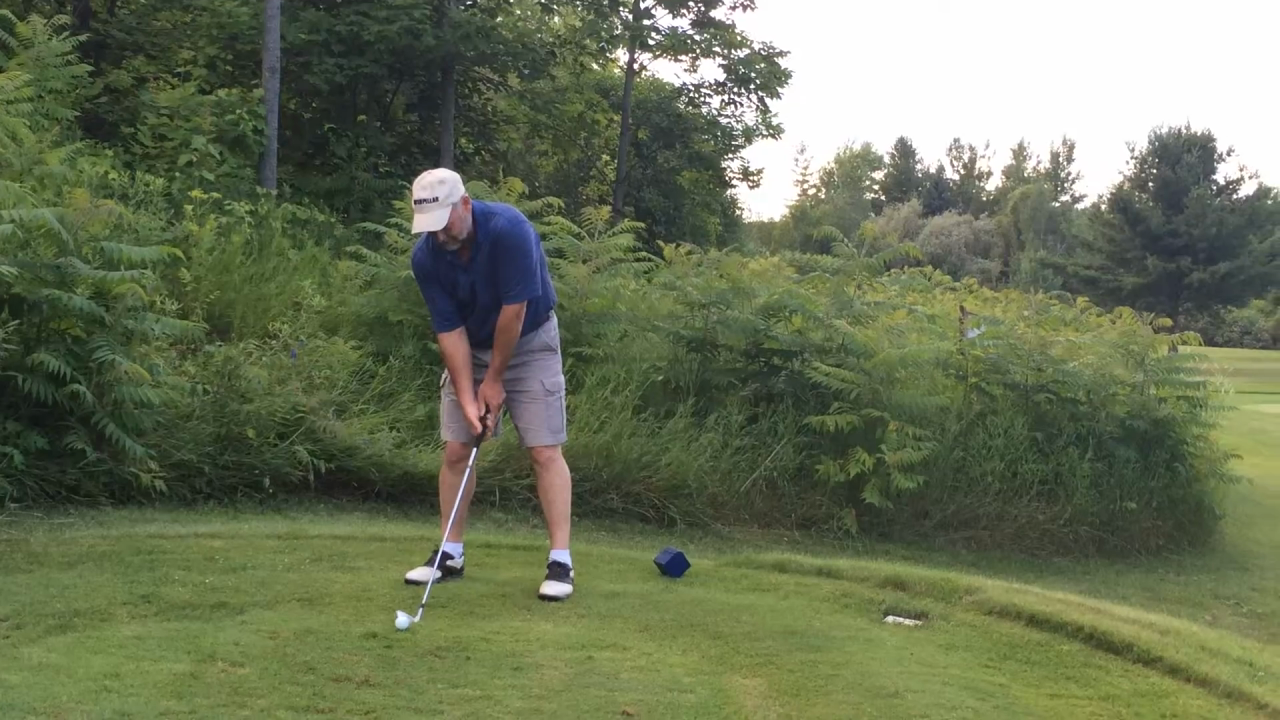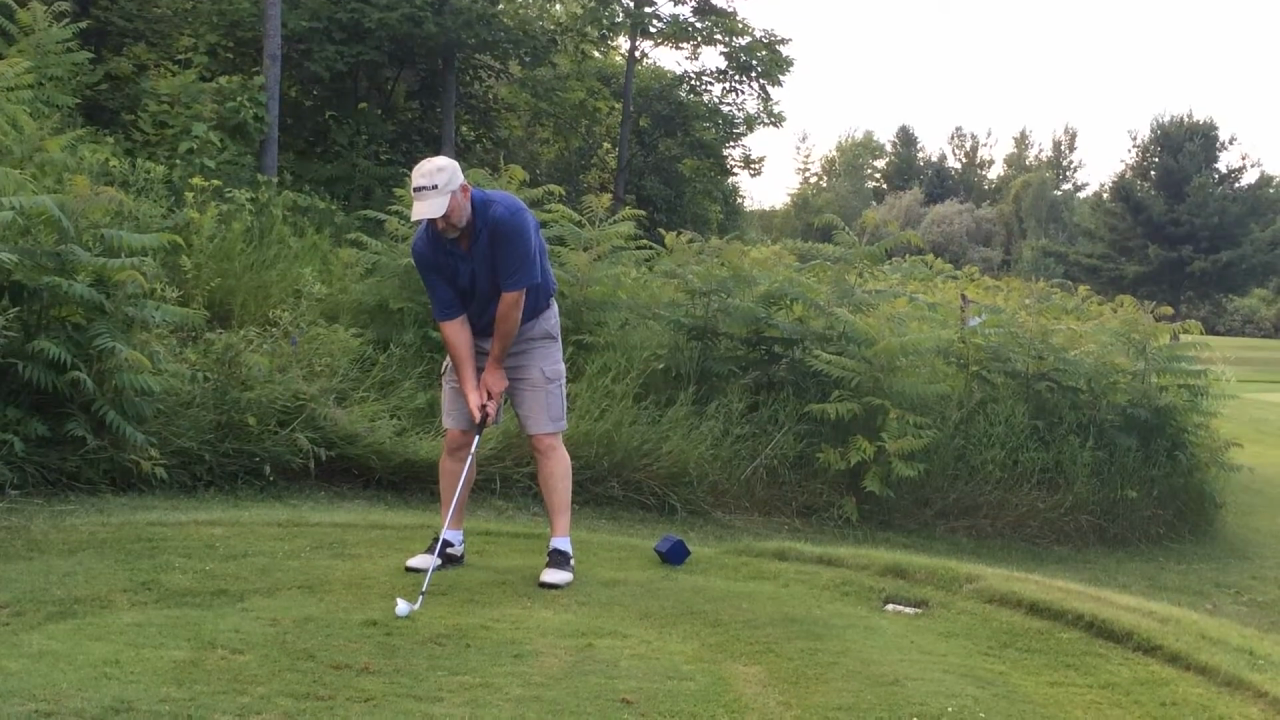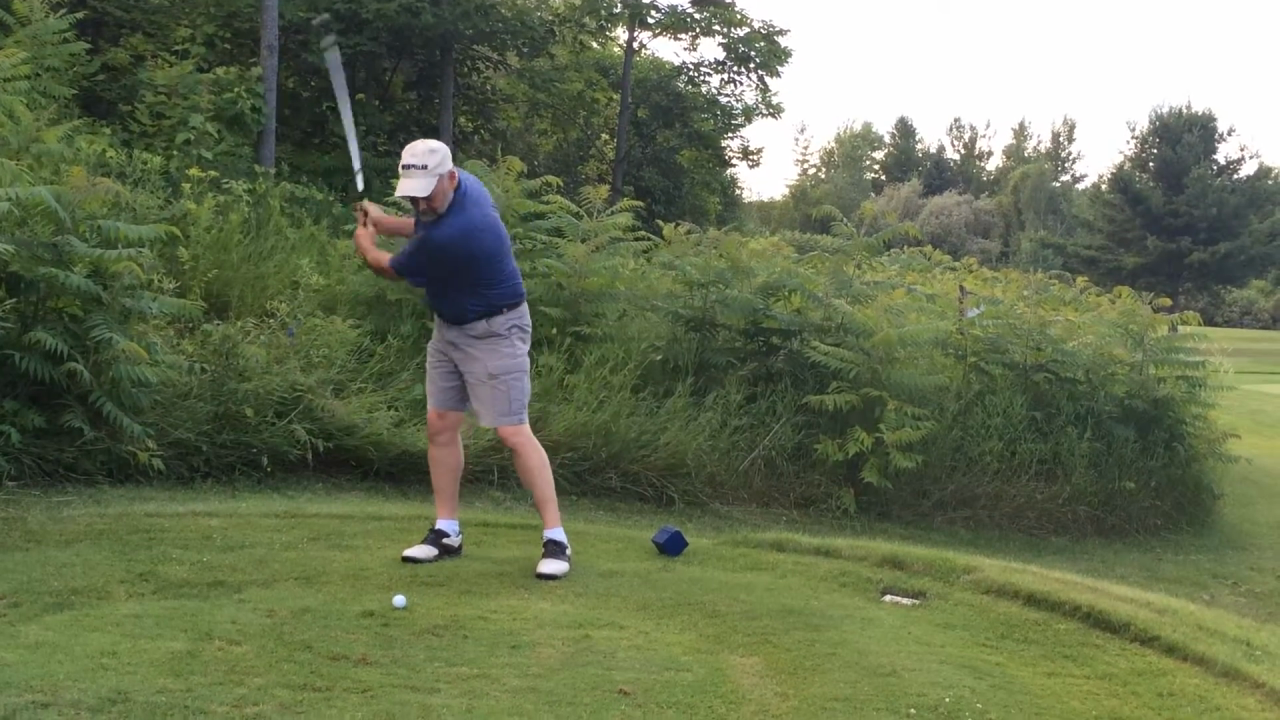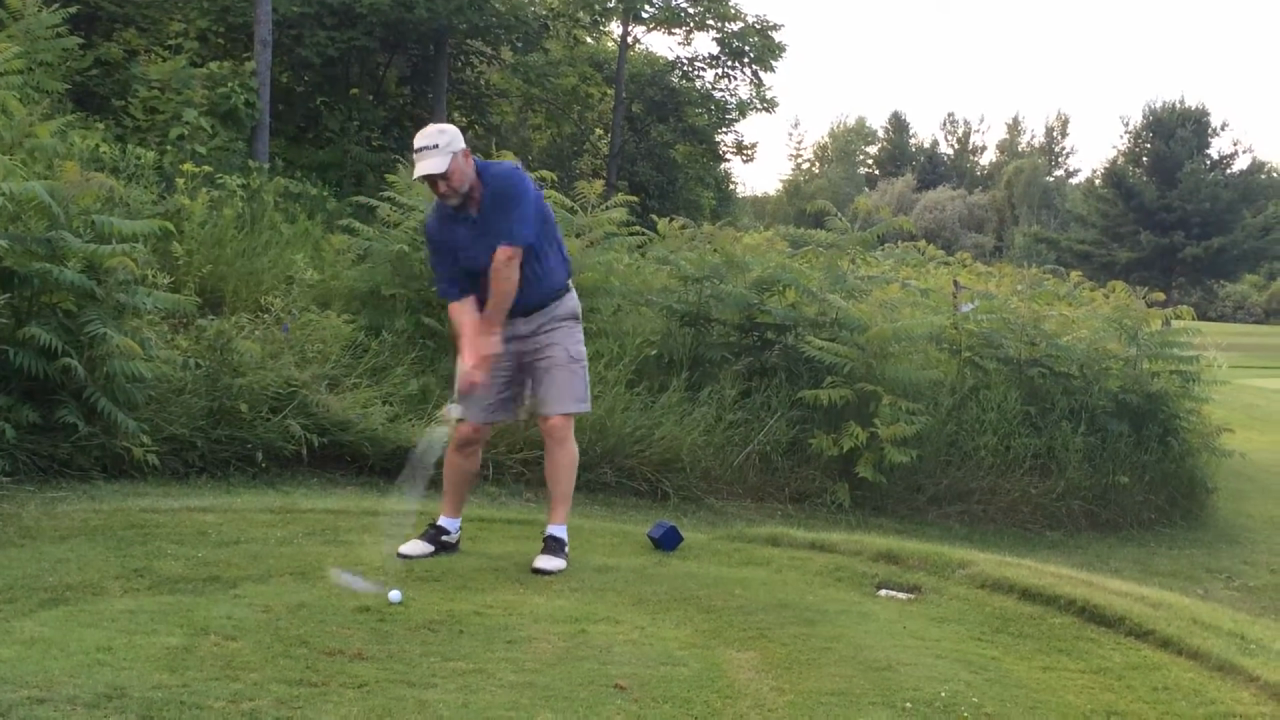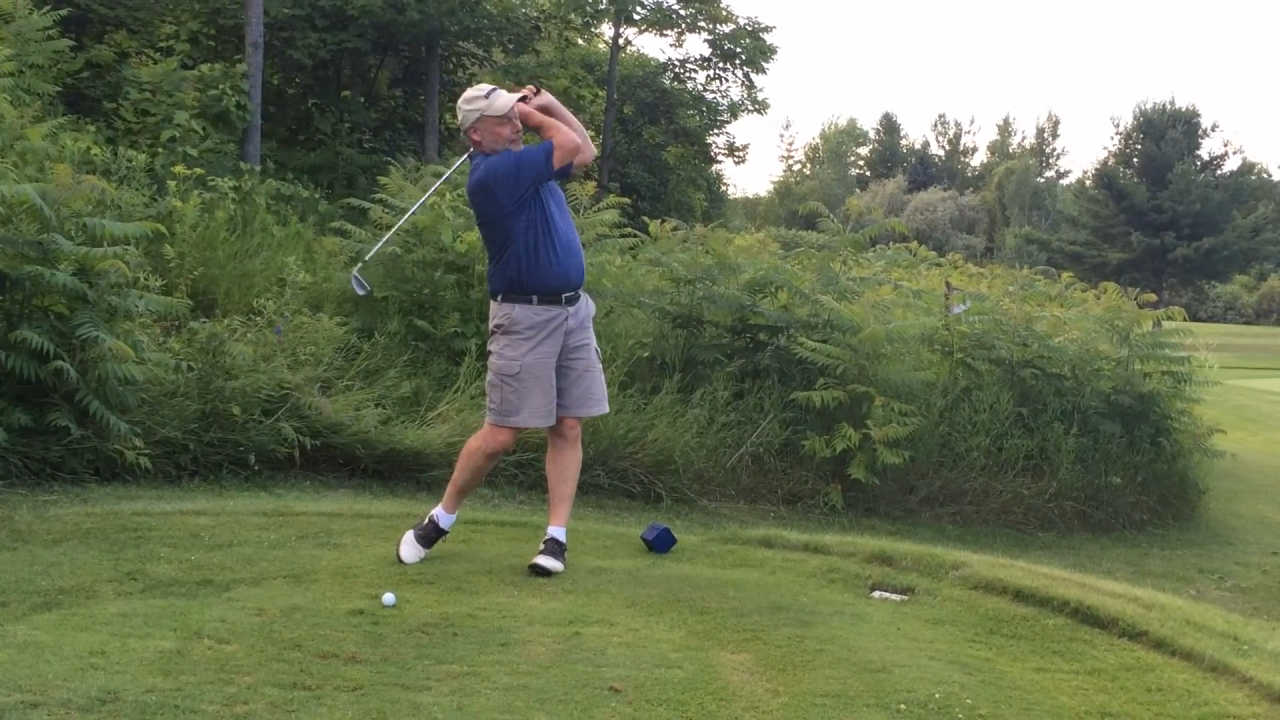
dt=0.7s
person 1, frame 1
left shoulder: (508, 228)
right shoulder: (425, 256)
left elbow: (514, 310)
right elbow: (449, 330)
left wrist: (495, 379)
right wrist: (467, 398)
left hip: (529, 343)
right hip: (469, 349)
left knee: (545, 451)
right knee: (456, 450)
left ankle: (560, 561)
right ankle: (450, 553)
person 1, frame 2
left shoulder: (508, 217)
right shoulder: (425, 246)
left elbow: (513, 298)
right elbow: (451, 318)
left wrist: (496, 367)
right wrist: (469, 386)
left hip: (531, 332)
right hip: (471, 337)
left knee: (546, 439)
right knee: (457, 439)
left ankle: (561, 549)
right ankle: (450, 541)
person 1, frame 3
left shoulder: (453, 236)
right shoulder: (461, 185)
left elbow: (397, 270)
left wrist: (366, 247)
right wrist: (388, 223)
left hip: (494, 330)
right hip: (449, 325)
left knee: (513, 433)
right knee: (440, 425)
left ankle: (555, 538)
right ankle: (446, 531)
person 1, frame 4
left shoulder: (508, 180)
right shoulder: (438, 227)
left elbow: (506, 263)
right elbow: (456, 297)
left wrist: (493, 335)
right wrist: (469, 351)
left hip: (552, 318)
right hip: (491, 326)
left knee: (556, 426)
right knee: (467, 432)
left ankle: (556, 536)
right ankle: (446, 527)
person 1, frame 5
left shoulder: (518, 160)
right shoulder: (494, 174)
left elbow: (584, 152)
right elbow: (568, 145)
left wrist: (544, 103)
right wrist: (537, 116)
left hip: (574, 310)
right hip: (525, 317)
left knee: (568, 428)
right knee: (501, 434)
left ankle: (556, 537)
right ankle: (439, 519)
